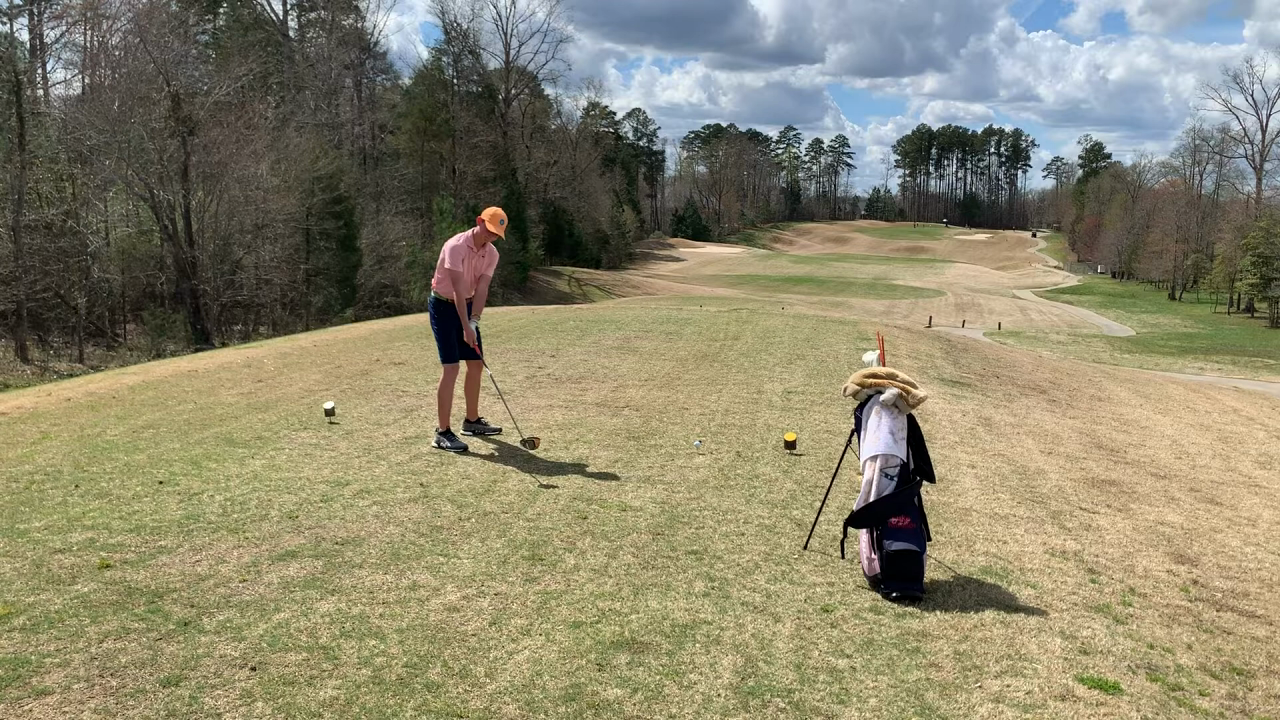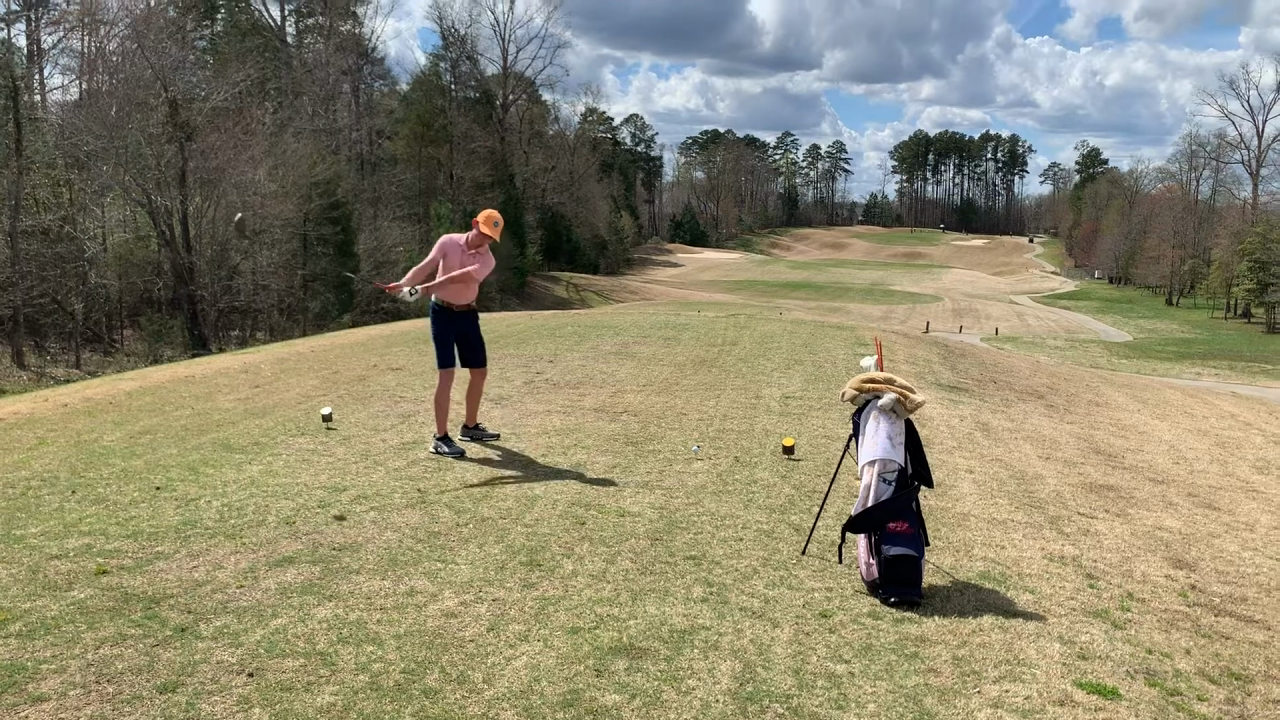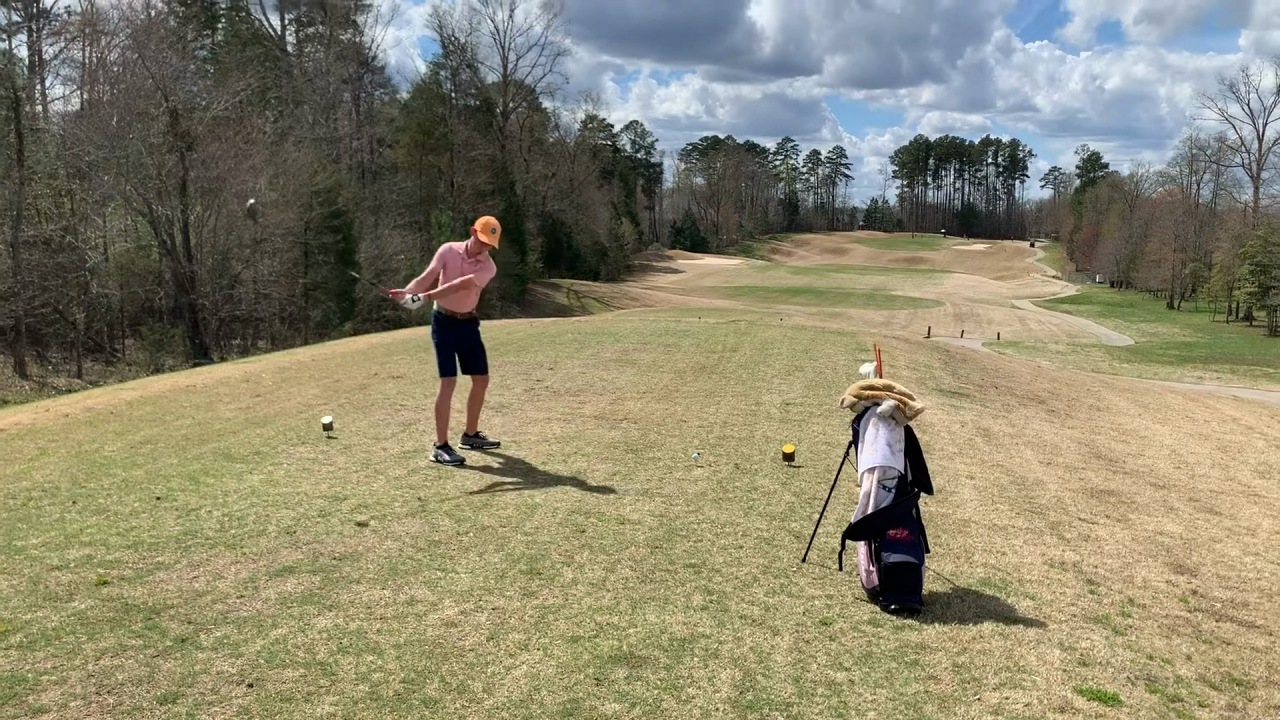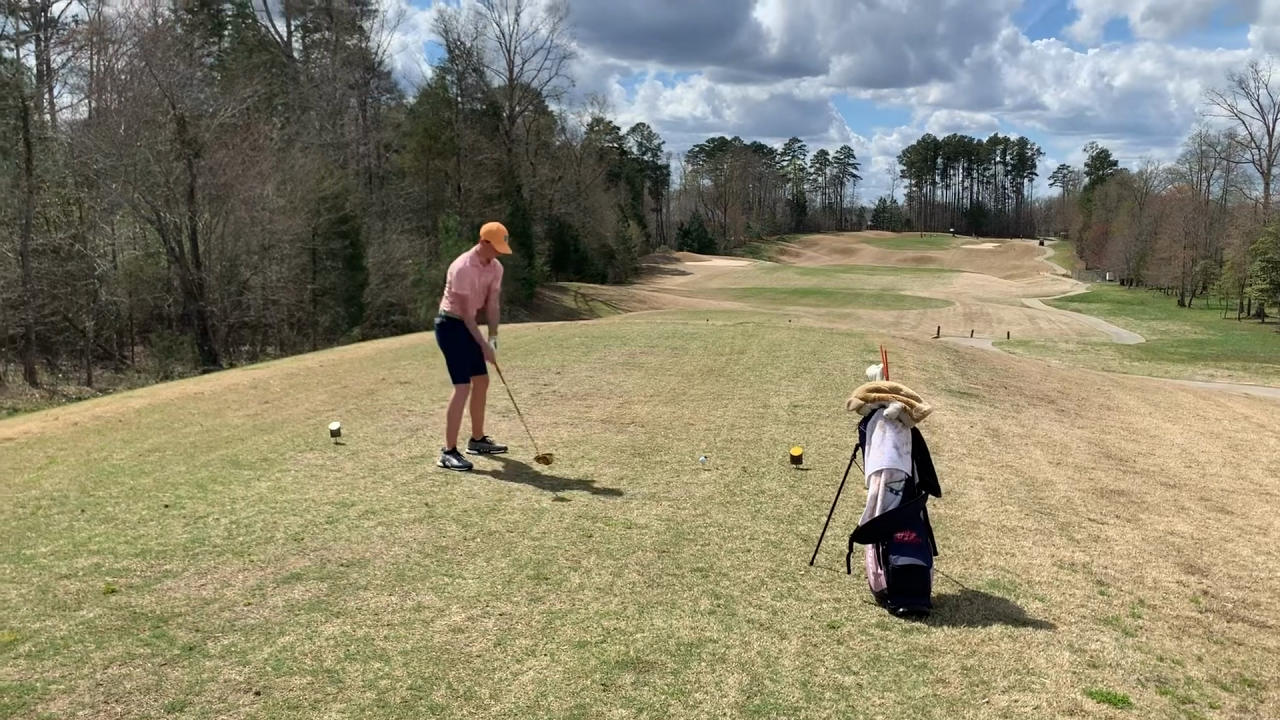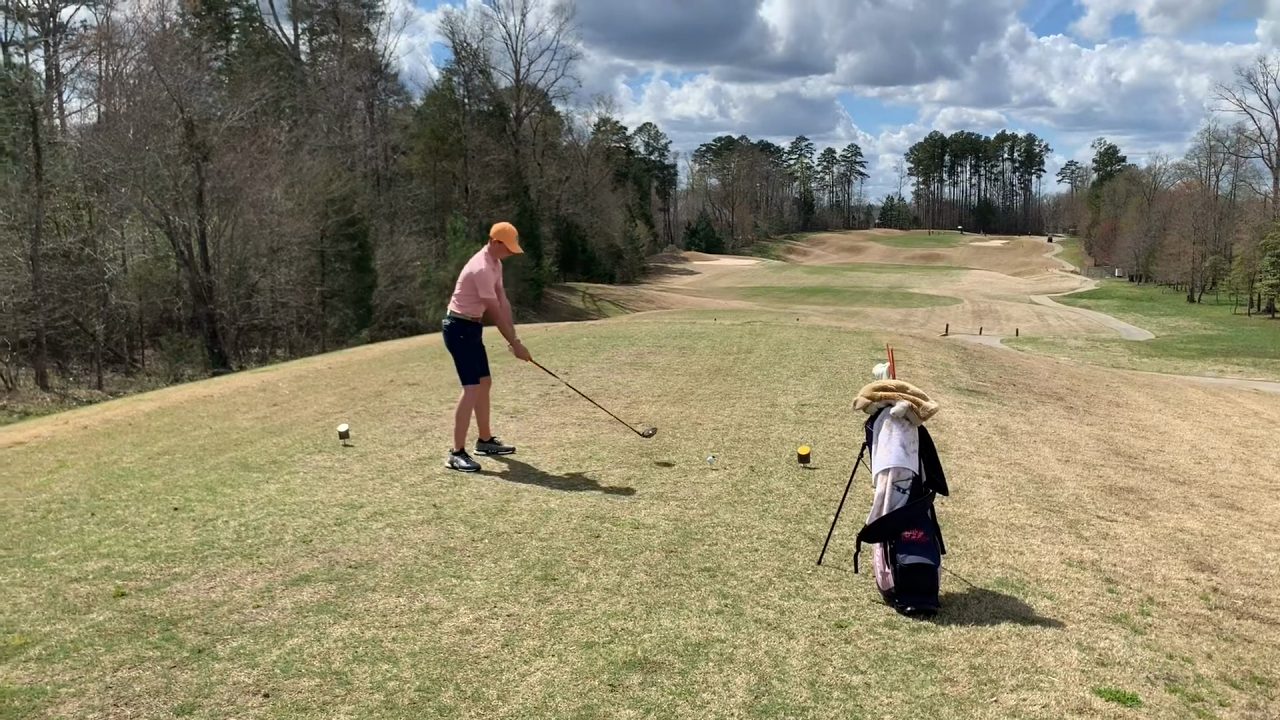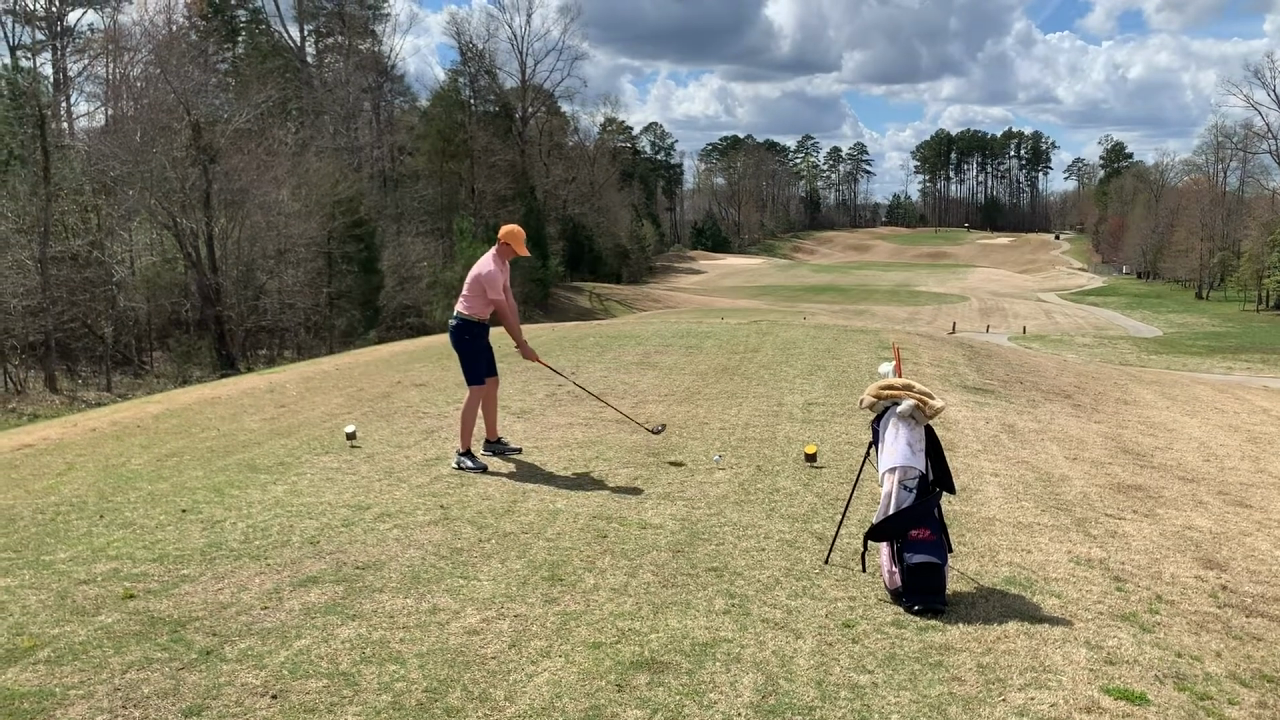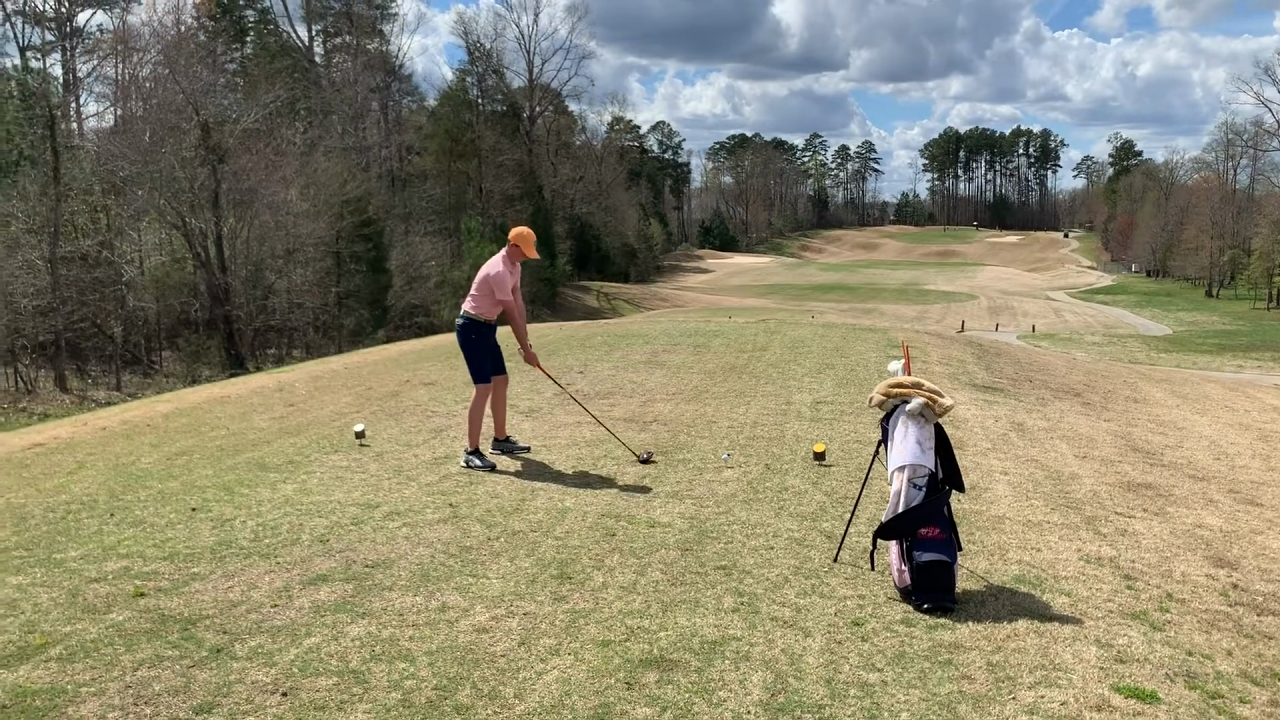
dt=0.3s
person 1, frame 1
left shoulder: (492, 255)
right shoulder: (455, 245)
left elbow: (481, 290)
right elbow: (457, 289)
left wrist: (472, 322)
right wrist: (465, 327)
left hip: (466, 309)
right hip: (443, 307)
left knee: (476, 364)
right knee: (451, 367)
left ankle: (471, 420)
right ankle: (443, 432)
person 1, frame 2
left shoulder: (487, 260)
right shoulder: (448, 242)
left elbow: (455, 279)
right elbow: (425, 267)
left wrist: (418, 289)
right wrist: (403, 283)
left hip: (467, 315)
right hip: (442, 312)
left knee: (480, 372)
right knee: (447, 373)
left ankle: (470, 426)
right ankle: (441, 437)
person 1, frame 3
left shoulder: (488, 268)
right shoulder: (448, 251)
left elbow: (456, 287)
right elbow: (426, 278)
left wrist: (421, 297)
right wrist: (406, 291)
left hip: (468, 323)
right hip: (444, 322)
left knee: (481, 379)
right knee: (448, 382)
left ankle: (471, 434)
right ankle: (441, 445)
person 1, frame 4
left shoulder: (496, 268)
right shoulder: (462, 267)
left elbow: (492, 305)
right elbow: (466, 311)
left wrist: (492, 339)
right wrist: (483, 344)
left hip: (471, 329)
right hip: (450, 326)
left knee: (481, 382)
right knee: (463, 387)
left ankle: (477, 439)
right ankle: (448, 451)
person 1, frame 5
left shoulder: (495, 265)
right shoulder: (481, 270)
left elbow: (503, 303)
right elbow: (495, 313)
left wrist: (514, 338)
right wrist: (515, 345)
left hip: (471, 328)
right hip: (459, 328)
left knee: (484, 383)
right knee: (471, 388)
left ankle: (485, 440)
right ankle: (457, 453)
person 1, frame 6
left shoulder: (502, 265)
right shoulder: (490, 270)
left elbow: (511, 304)
right elbow: (503, 314)
left wrist: (521, 339)
right wrist: (522, 345)
left hip: (478, 328)
right hip: (466, 329)
left knee: (492, 383)
right knee: (477, 389)
left ankle: (492, 440)
right ankle: (463, 453)
person 1, frame 7
left shoulder: (514, 268)
right shoulder: (499, 272)
left elbow: (519, 306)
right elbow: (512, 315)
left wrist: (526, 343)
right wrist: (526, 350)
left hip: (486, 328)
right hip: (472, 328)
left knee: (501, 381)
right knee: (484, 388)
left ankle: (500, 439)
right ankle: (471, 452)
